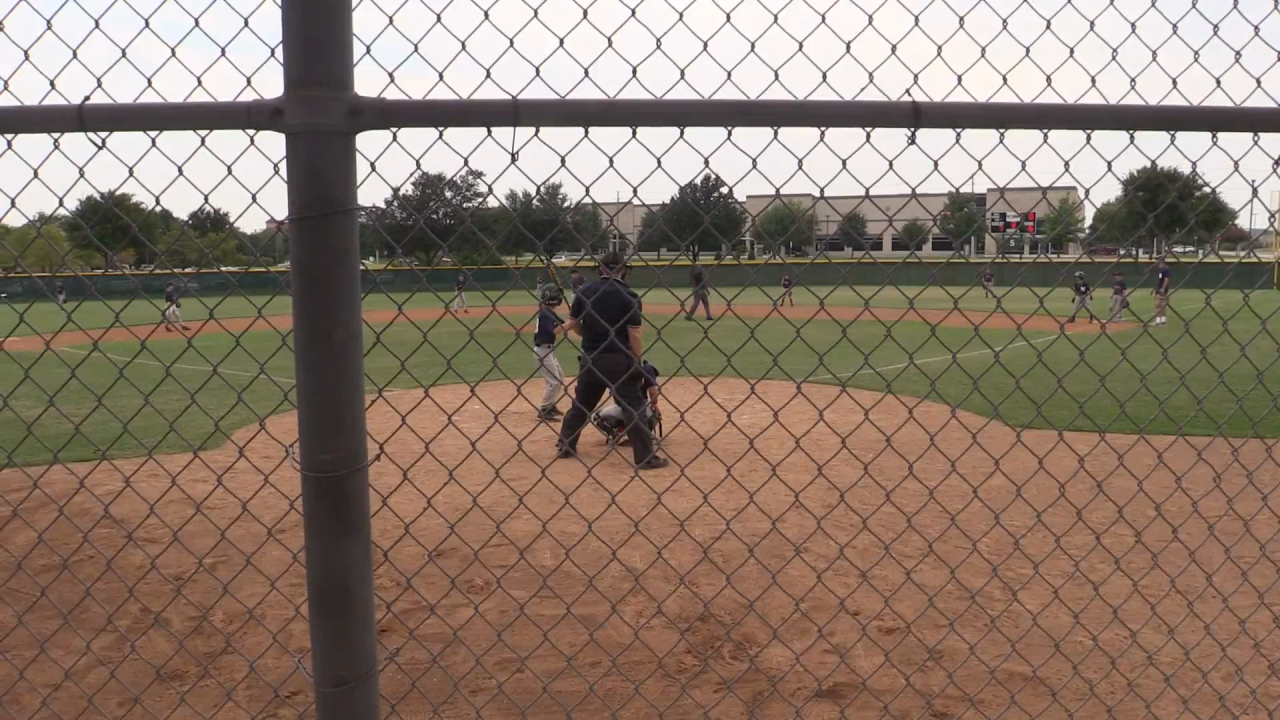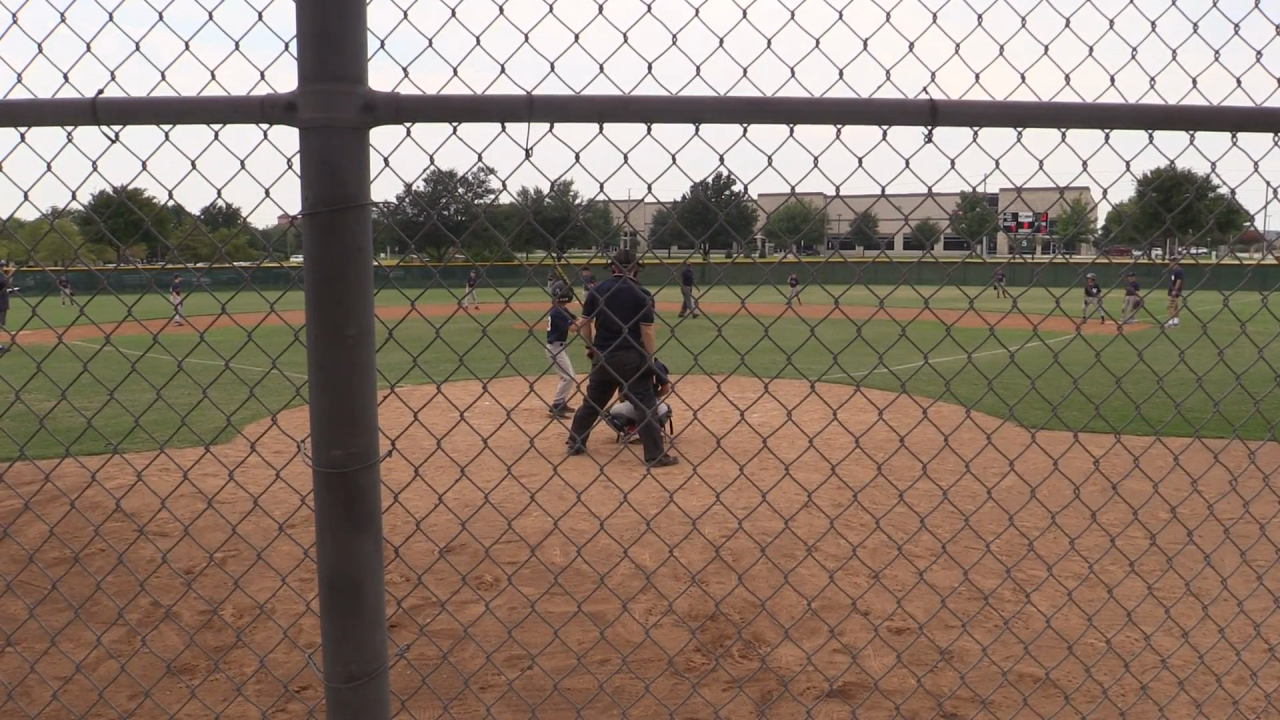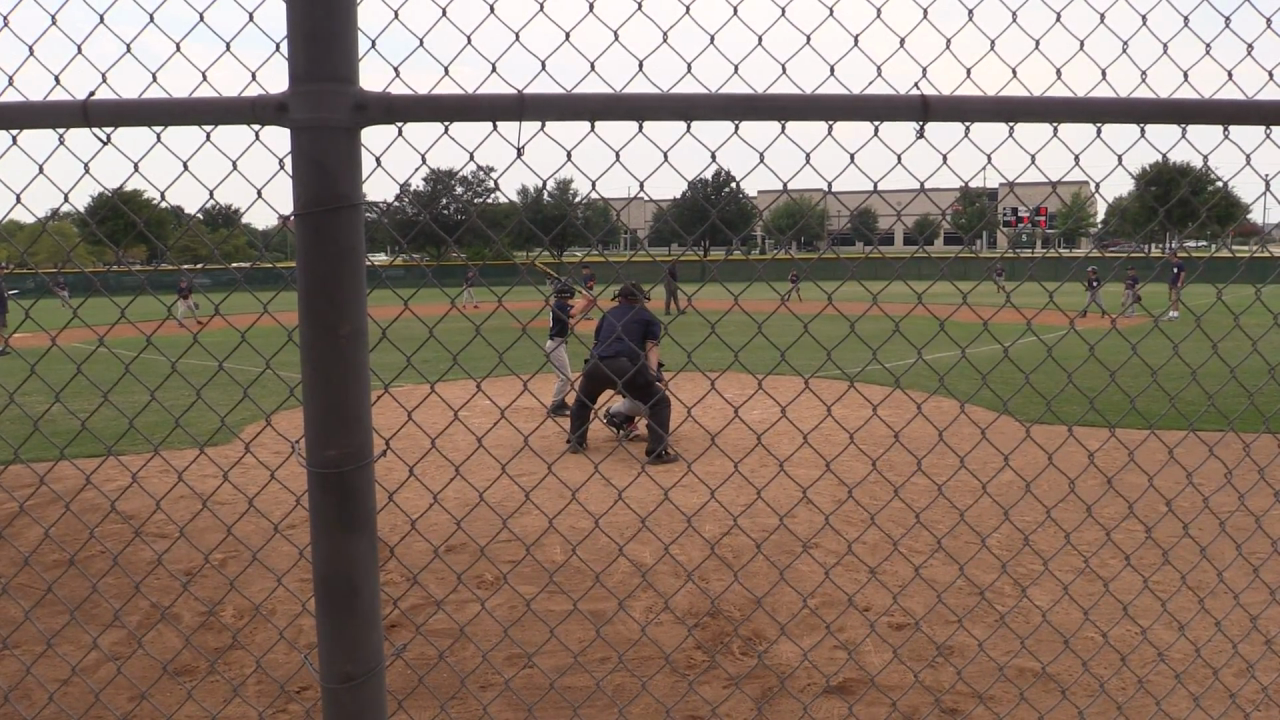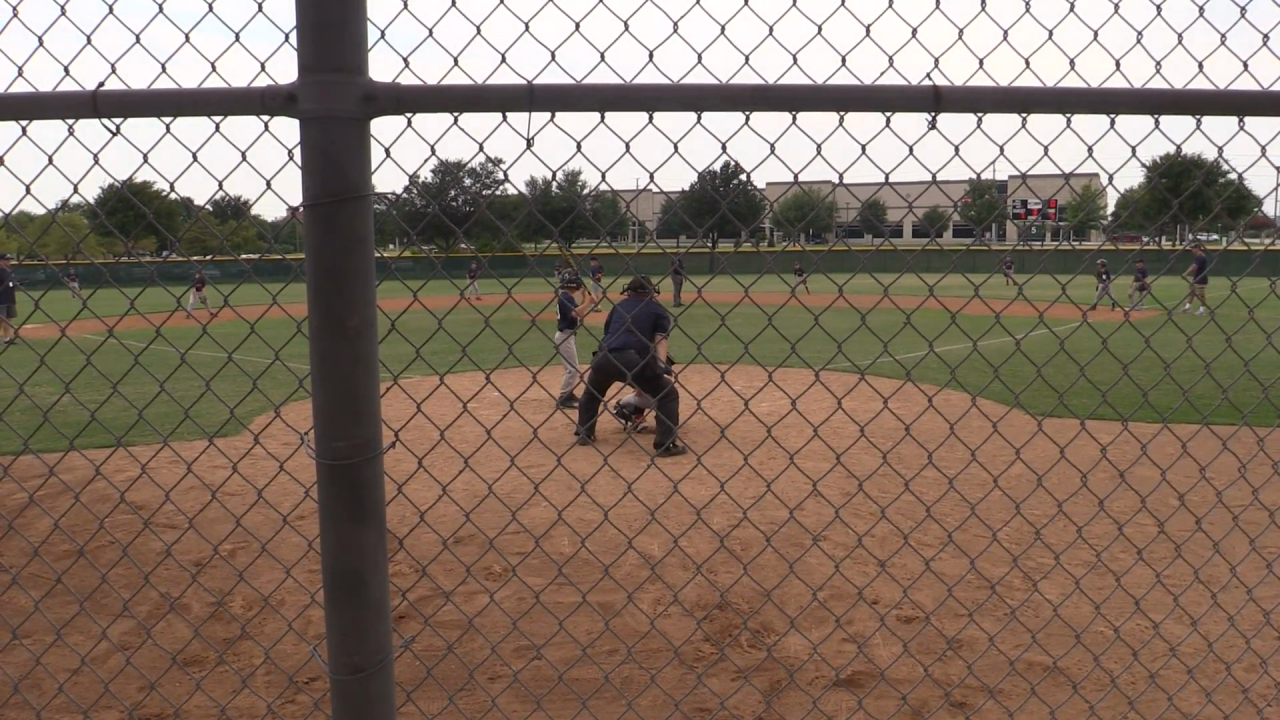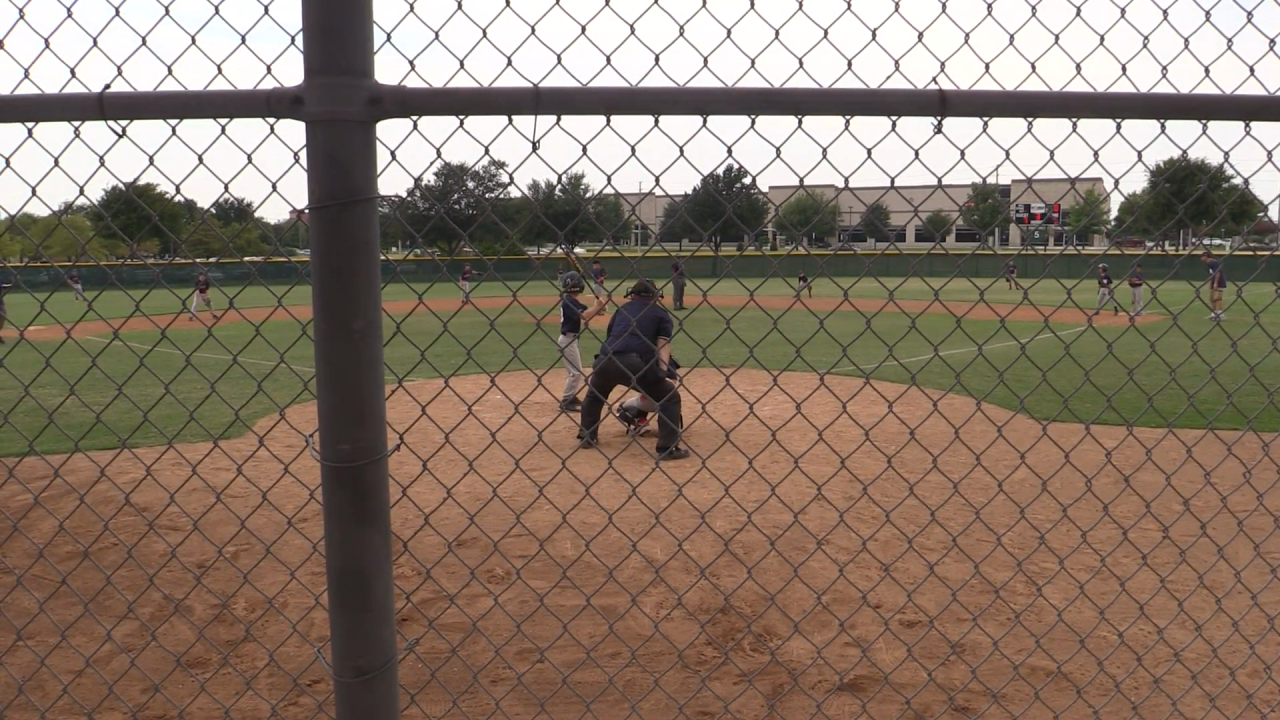
dt=1s
person 1, frame 1
left shoulder: (586, 292)
right shoulder: (629, 297)
left elbow: (572, 325)
right elbow: (635, 334)
right wrist: (638, 363)
left hip: (590, 359)
right hip: (618, 359)
left knee: (580, 405)
right knee: (633, 408)
left ankle: (565, 446)
right ankle: (646, 457)
person 1, frame 2
left shoulder: (598, 290)
right shoulder: (641, 294)
left elbow: (585, 323)
right elbow: (647, 331)
left wrist: (591, 346)
right wrist: (650, 360)
left hip: (603, 356)
right hip: (631, 357)
left knee: (592, 402)
right knee: (646, 406)
left ankle: (574, 444)
right ankle: (655, 455)
person 1, frame 3
left shoulder: (609, 313)
right shoulder: (649, 318)
right elbow: (651, 348)
right wrist: (653, 377)
left hip: (596, 366)
right hip: (624, 367)
left knee: (583, 400)
right knee: (660, 401)
left ankle: (575, 442)
right ankle: (658, 452)
person 1, frame 4
left shoulder: (619, 305)
right shoulder: (658, 310)
right elbow: (660, 340)
right wrist: (661, 370)
left hip: (605, 358)
right hip: (634, 360)
left knee: (592, 392)
right knee: (668, 394)
left ankle: (584, 434)
right ankle: (666, 444)
person 1, frame 5
left shoulder: (623, 308)
right shoulder: (661, 314)
right elbow: (663, 345)
right wrist: (662, 374)
left hip: (606, 361)
right hip: (636, 363)
left knee: (594, 396)
right knee: (670, 397)
left ankle: (586, 437)
right ankle: (668, 448)
